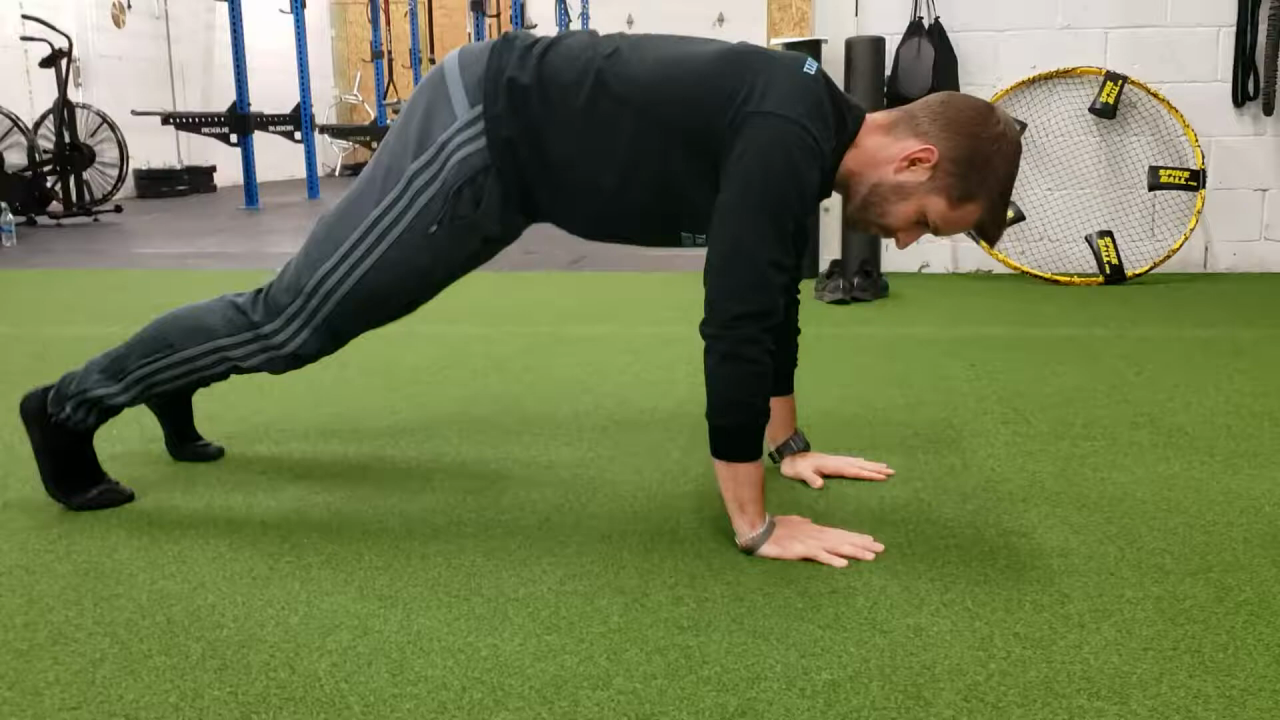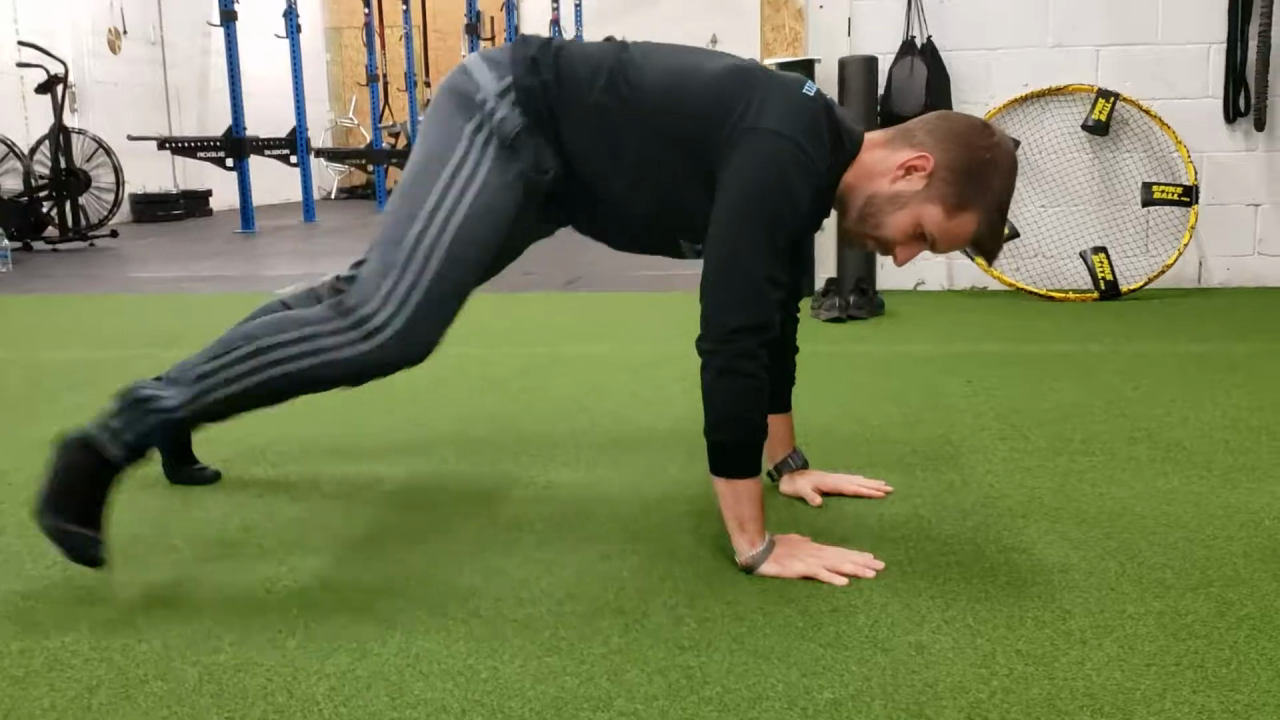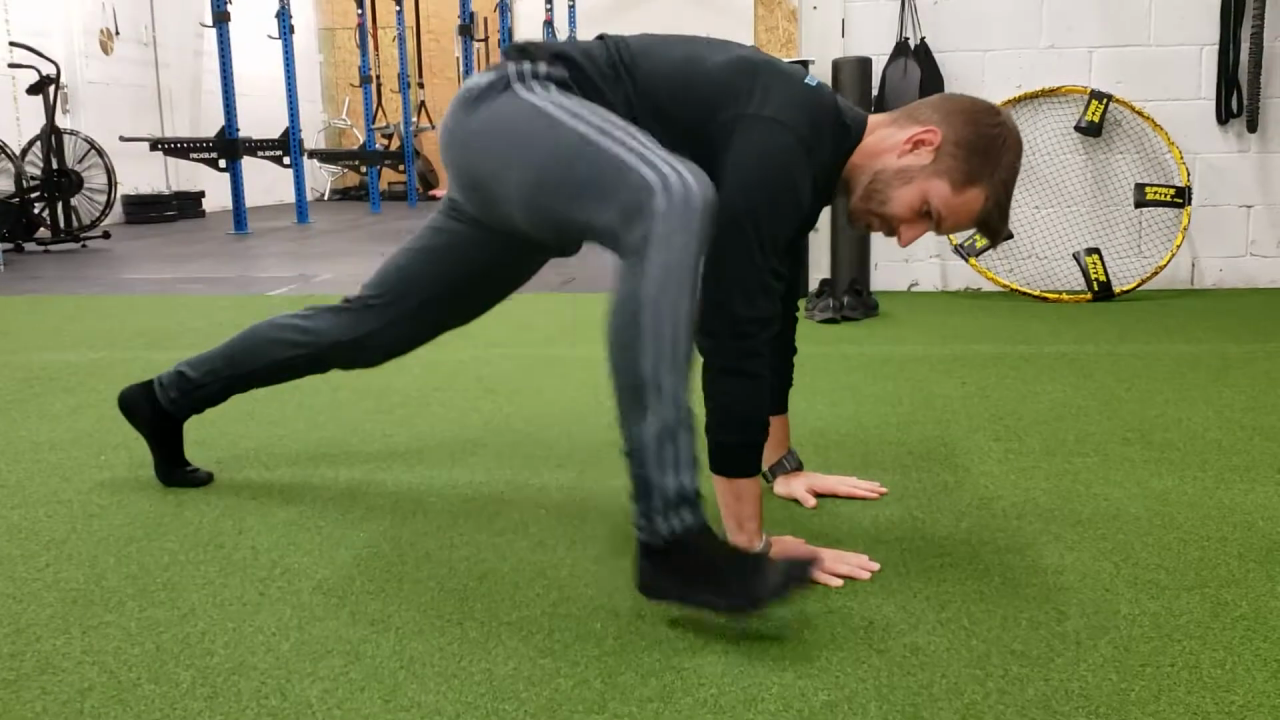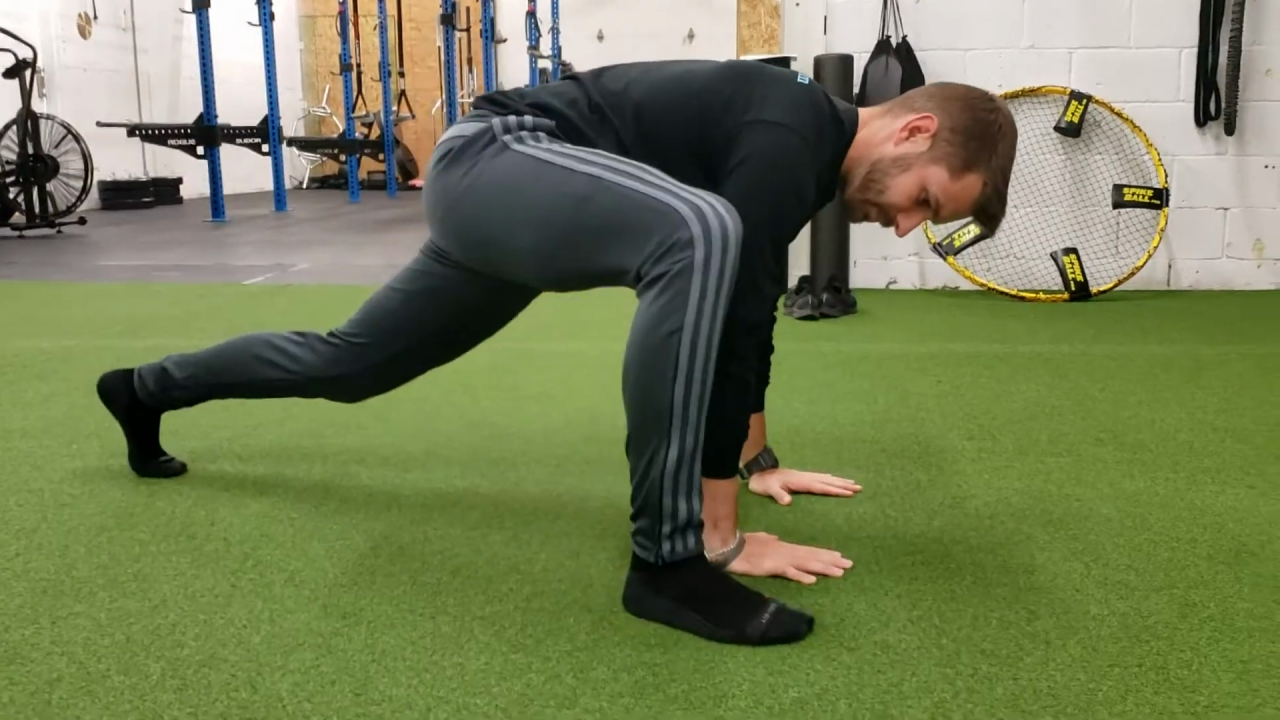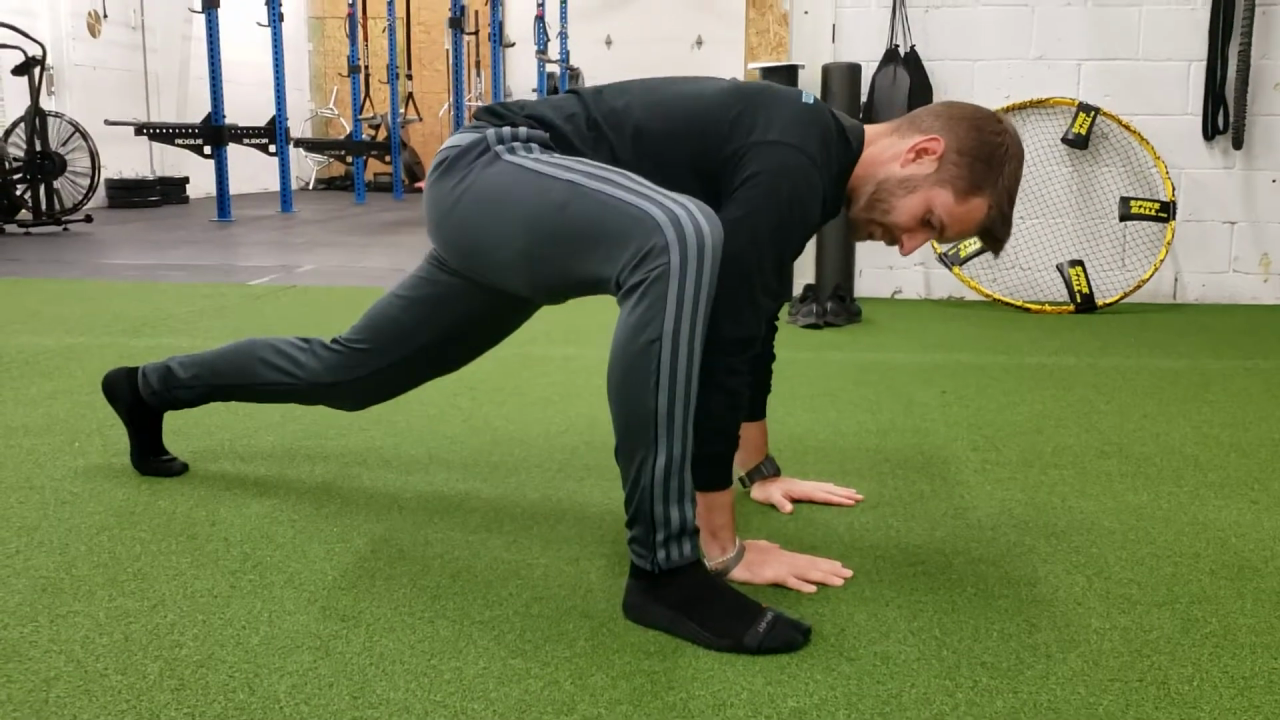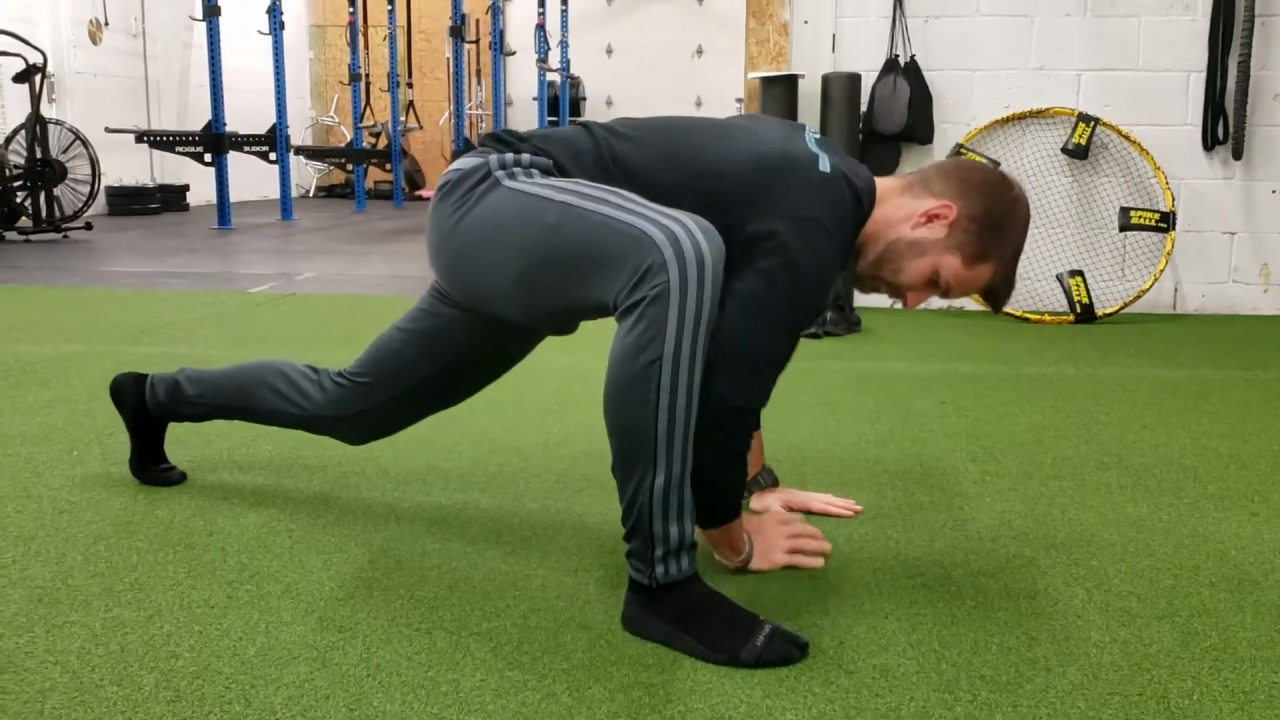
dt=0.3s
person 1, frame 1
left shoulder: (806, 132)
right shoulder: (791, 139)
left elbow: (771, 298)
right elbow: (735, 318)
left wrist: (787, 442)
right wrist: (755, 524)
left hip: (507, 151)
right hip: (479, 131)
left knee: (342, 304)
right knee: (298, 316)
left ankle: (170, 391)
right ankle: (68, 407)
person 1, frame 2
left shoulder: (807, 161)
right shoulder: (786, 154)
left elbow: (772, 313)
right elbow: (732, 334)
left wrist: (787, 461)
right wrist: (753, 540)
left hip: (531, 150)
right hip: (507, 114)
left knee: (366, 302)
right knee: (385, 326)
left ankle: (169, 407)
right ankle: (118, 436)
person 1, frame 3
left shoulder: (809, 155)
right shoulder: (786, 138)
left elbow: (762, 304)
right elbow: (737, 317)
left wrist: (773, 461)
right wrist: (743, 525)
left hip: (529, 153)
right hip: (512, 107)
left knee: (372, 326)
right knee: (675, 202)
left ankle: (166, 401)
right ankle: (672, 534)
person 1, frame 4
left shoulder: (799, 134)
right shoulder: (789, 138)
left elbow: (749, 308)
right elbow: (728, 325)
left wrist: (759, 460)
right wrist: (722, 538)
left hip: (500, 196)
right hip: (492, 159)
left knee: (349, 361)
right knee: (704, 233)
left ankle: (145, 391)
right ankle: (667, 559)
person 1, frame 5
left shoulder: (805, 146)
right shoulder: (796, 161)
left elbow: (744, 315)
right elbow: (716, 337)
left wrist: (757, 467)
right wrist: (718, 543)
left hip: (504, 207)
right hip: (487, 172)
left knee: (348, 373)
right knee: (678, 236)
left ankle: (149, 387)
right ankle: (666, 565)
person 1, frame 6
left shoulder: (817, 183)
right shoulder: (812, 225)
left elbow: (728, 343)
right elbow: (717, 399)
left wrist: (758, 481)
right wrist: (733, 540)
left hip: (501, 232)
right hip: (490, 200)
left knee: (351, 404)
right knee: (680, 254)
left ankle: (155, 397)
right ankle: (661, 580)
